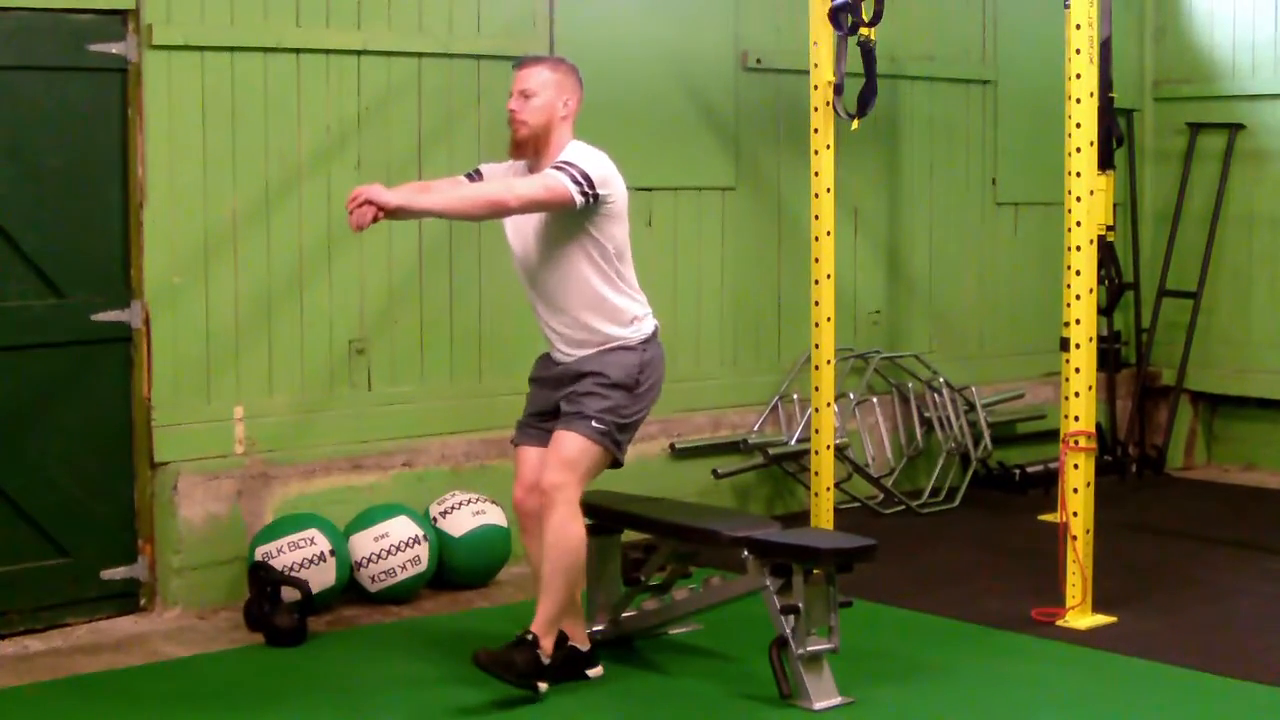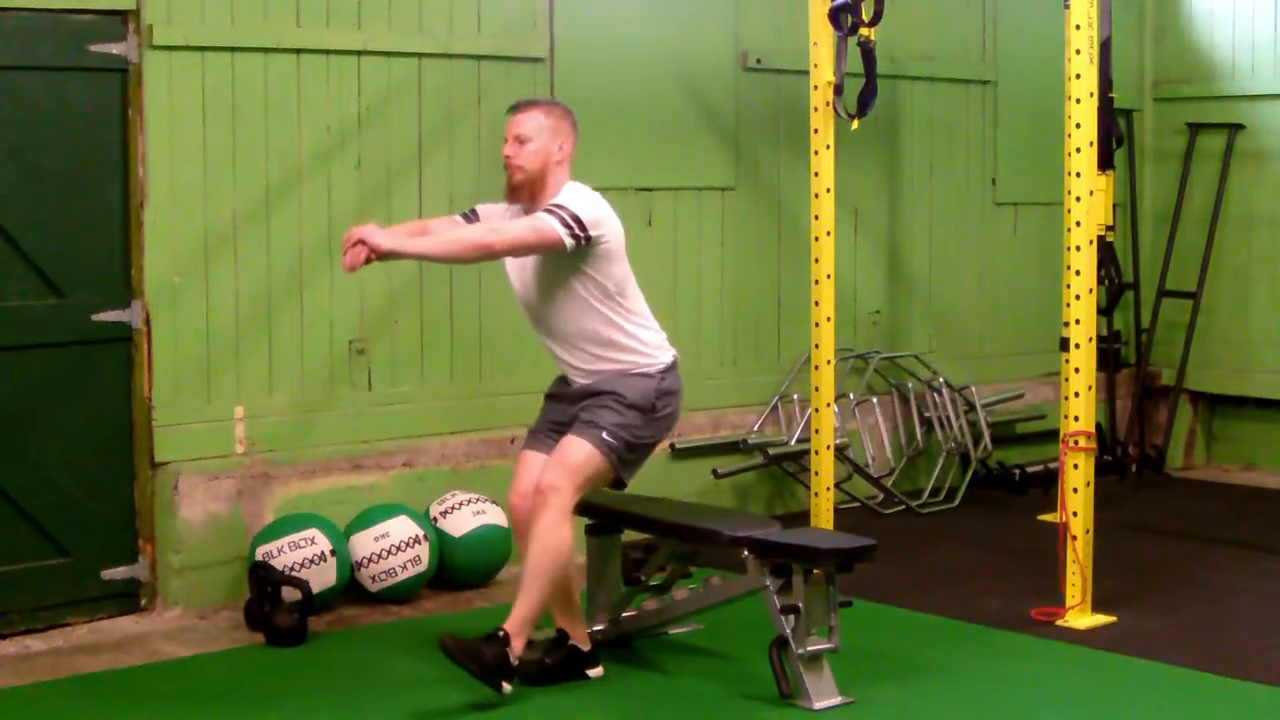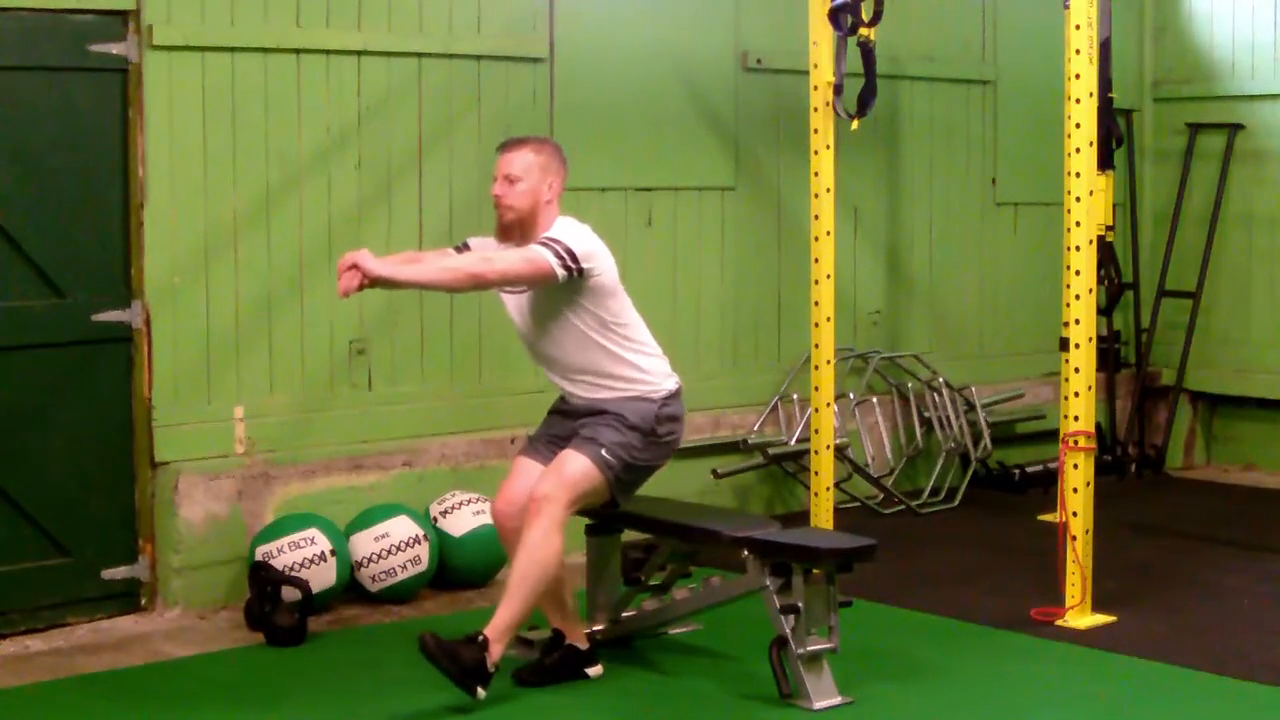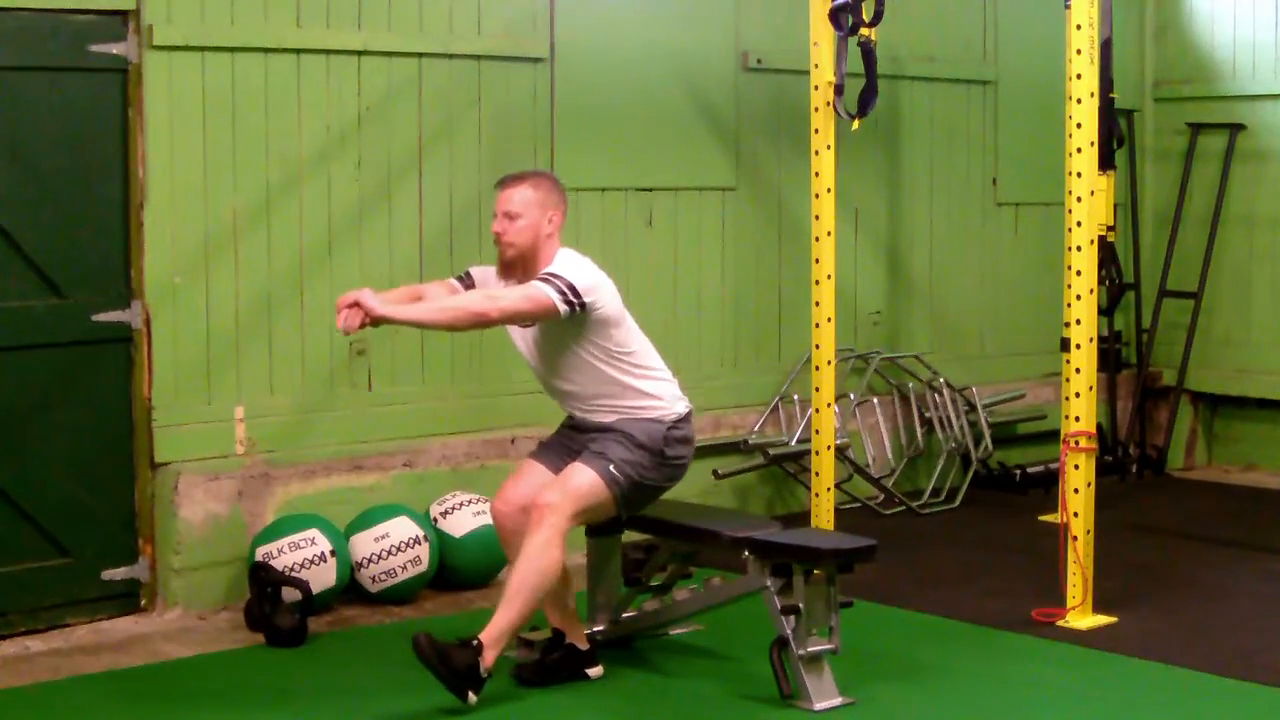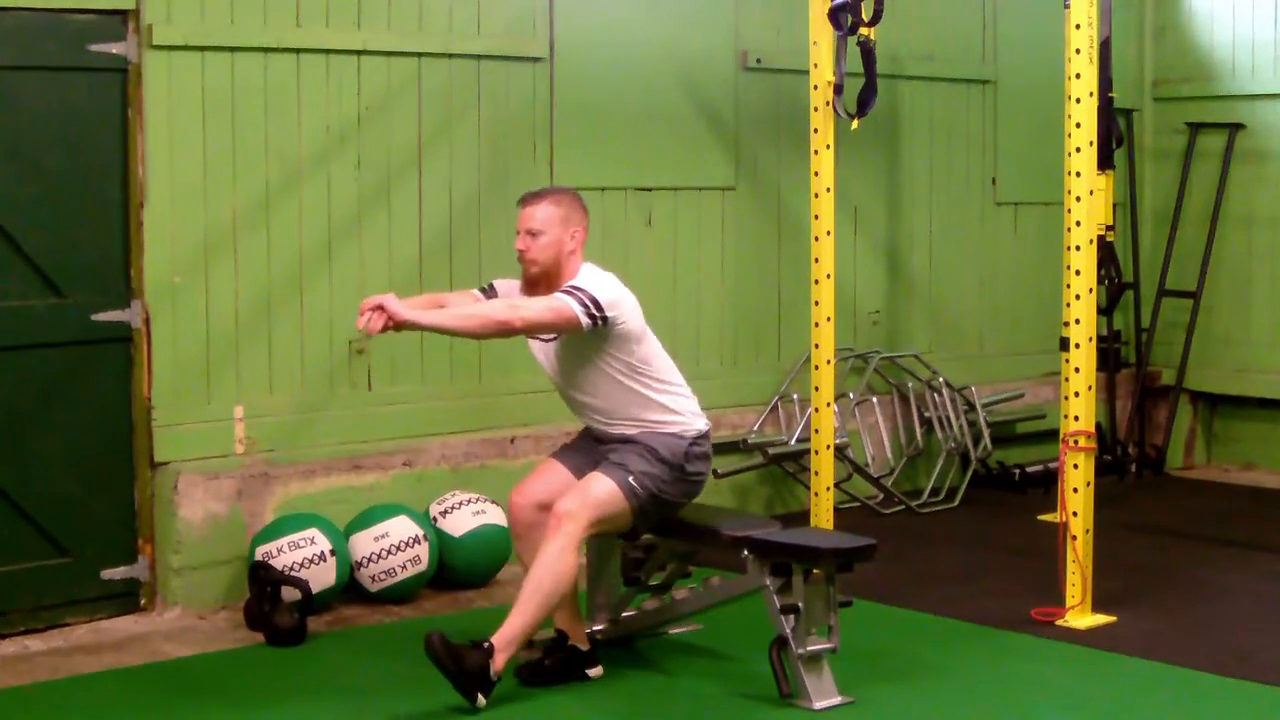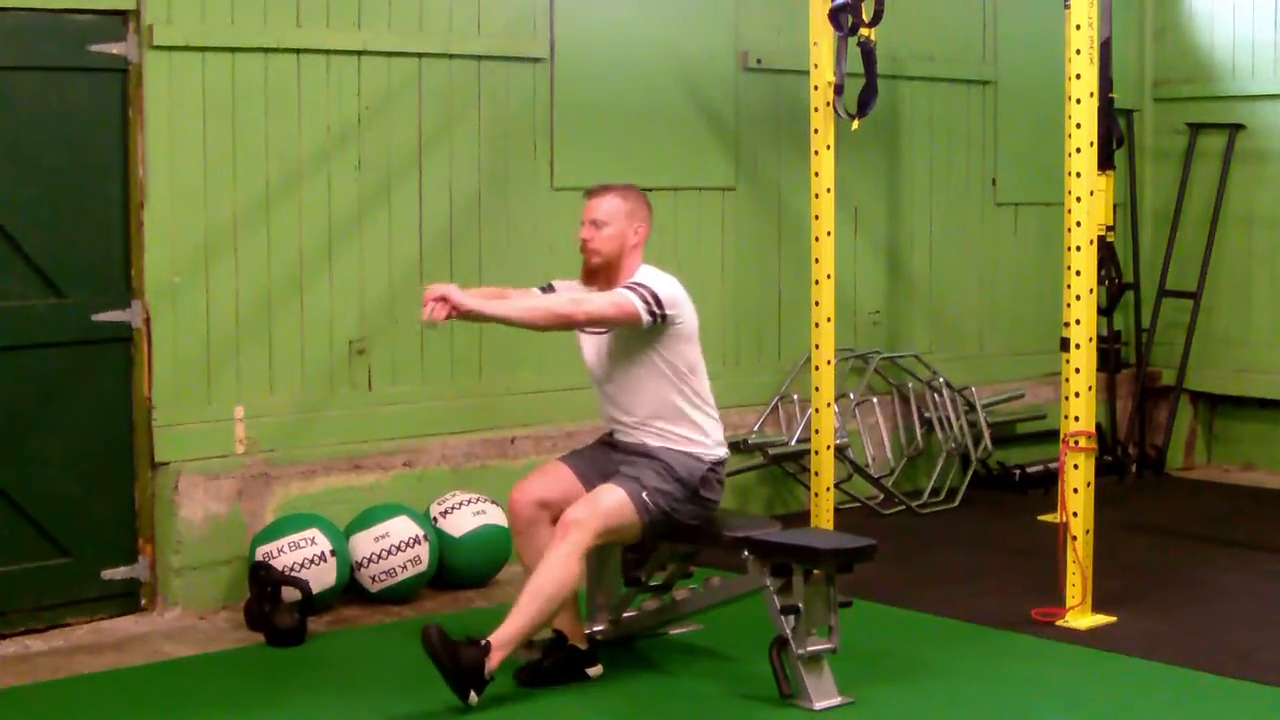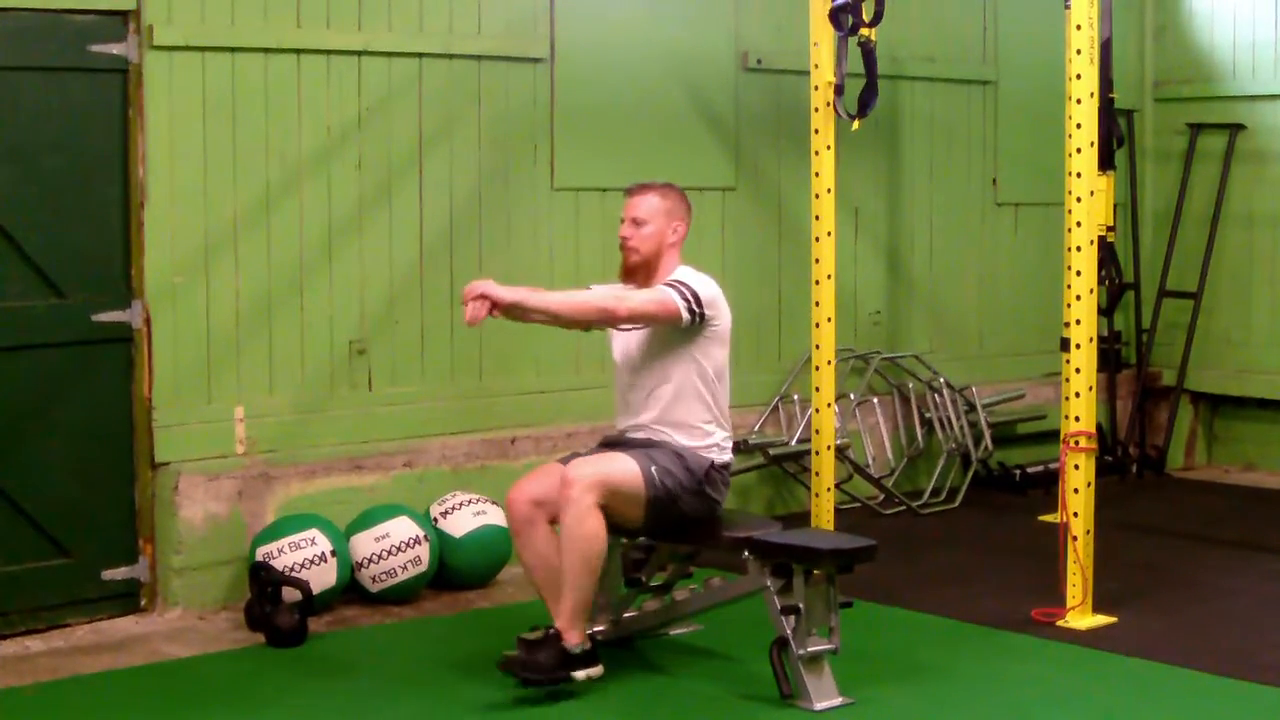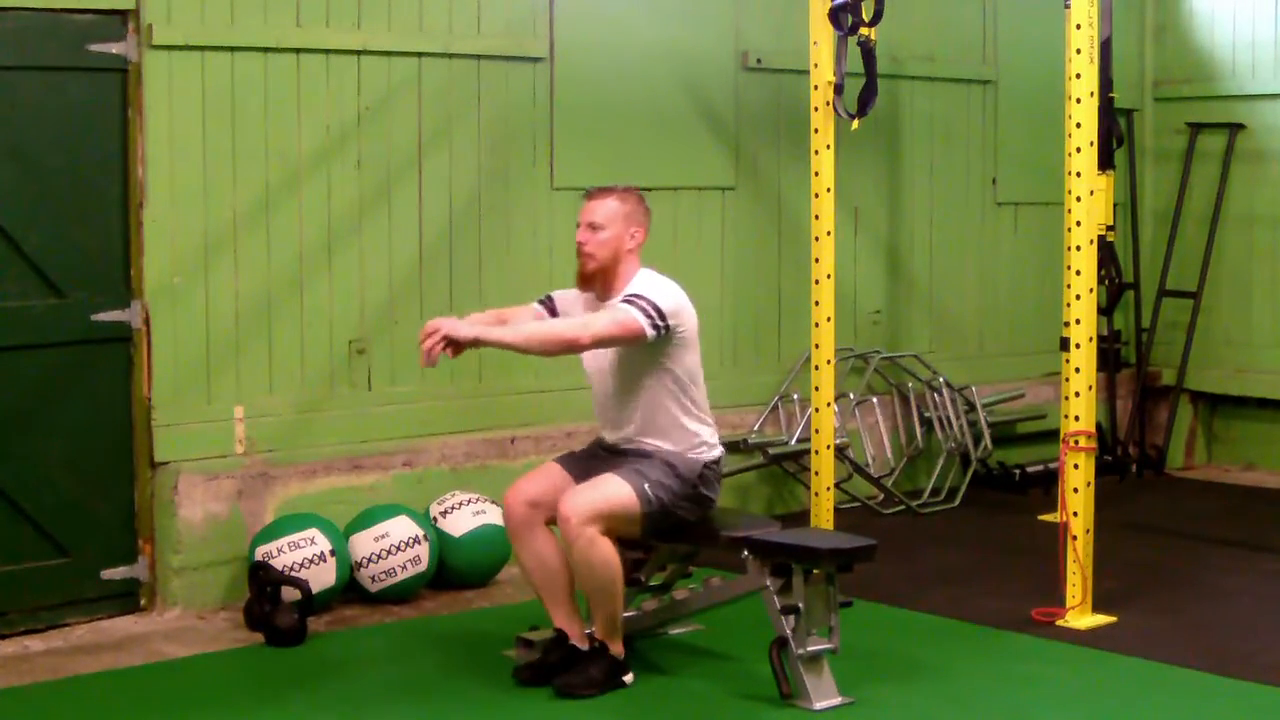
dt=0.4s
person 1, frame 1
left shoulder: (587, 168)
right shoulder: (509, 171)
left elbow: (504, 203)
right elbow: (439, 190)
left wrist: (397, 200)
right wrist: (387, 200)
left hip: (622, 358)
right hip: (563, 361)
left knee: (556, 487)
right knee: (529, 498)
left ankle: (539, 648)
right ankle: (575, 645)
person 1, frame 2
left shoulder: (581, 209)
right shoulder: (508, 213)
left elbow: (492, 245)
right elbow: (437, 228)
left wrist: (391, 246)
right wrist: (380, 239)
left hip: (640, 384)
right hip: (580, 383)
left knee: (554, 490)
right knee: (524, 504)
left ankle: (508, 646)
right ankle: (575, 644)
person 1, frame 3
left shoulder: (573, 244)
right shoulder: (500, 246)
left elbow: (482, 275)
right elbow: (428, 259)
left wrist: (384, 273)
right wrist: (372, 269)
left hip: (643, 408)
right hip: (580, 404)
left knee: (548, 499)
right knee: (511, 510)
left ankle: (486, 652)
right ankle: (573, 644)
person 1, frame 4
left shoulder: (573, 277)
right shoulder: (501, 277)
left elbow: (488, 313)
right elbow: (431, 292)
left wrist: (386, 313)
right wrist: (376, 303)
left hip: (653, 430)
right hip: (592, 423)
left knee: (552, 508)
right knee: (511, 509)
left ankle: (479, 658)
right ankle: (573, 645)
person 1, frame 5
left shoulder: (598, 292)
right shoulder: (526, 290)
left elbow: (512, 320)
right elbow: (454, 301)
left wrist: (411, 317)
right wrist: (399, 310)
left hip: (671, 447)
right hip: (610, 437)
left knee: (569, 514)
right knee: (526, 505)
left ankle: (488, 662)
right ankle: (575, 645)
person 1, frame 6
left shoulder: (658, 291)
right shoulder: (582, 292)
left elbow: (575, 314)
right elbow: (511, 299)
left wrist: (470, 303)
right wrist: (461, 300)
left hip: (686, 467)
right hip: (624, 446)
left knee: (579, 522)
right knee: (527, 501)
left ankle: (487, 658)
right ankle: (573, 644)
person 1, frame 7
left shoulder: (696, 291)
right shoulder: (620, 293)
left elbow: (615, 310)
right elbow: (548, 302)
left wrist: (513, 297)
right wrist: (501, 298)
left hip: (691, 467)
right hip: (631, 448)
left knee: (581, 480)
right knee: (523, 501)
left ankle: (570, 643)
right ankle: (568, 635)
person 1, frame 8
left shoulder: (655, 297)
right shoulder: (577, 299)
left elbow: (581, 337)
right elbow: (509, 319)
left wrist: (476, 332)
right wrist: (458, 328)
left hip: (682, 466)
right hip: (619, 449)
left knee: (577, 513)
right knee: (522, 503)
left ankle: (611, 655)
right ankle: (573, 640)
